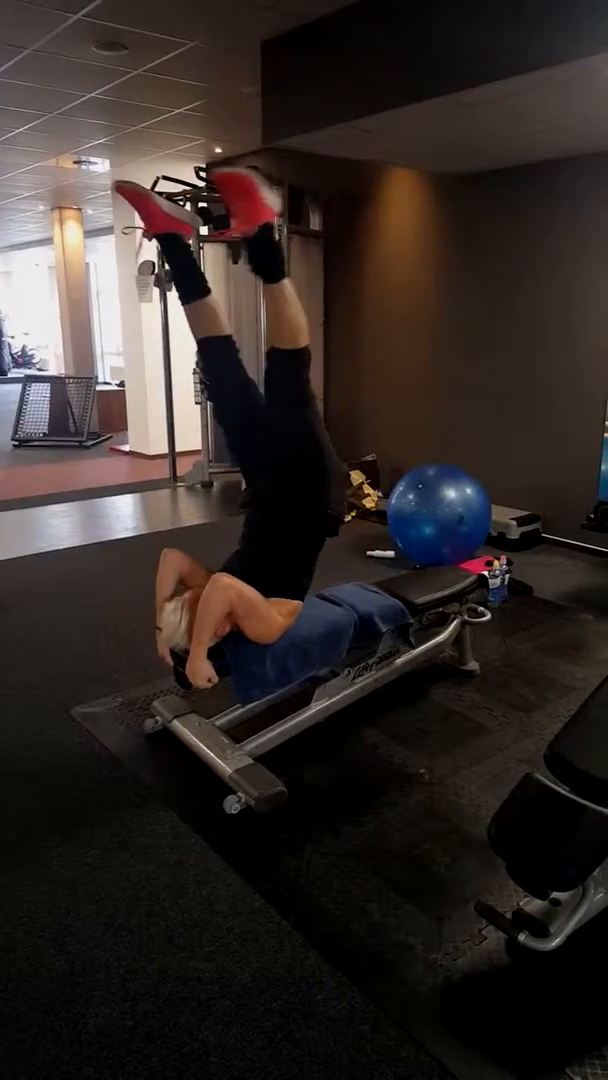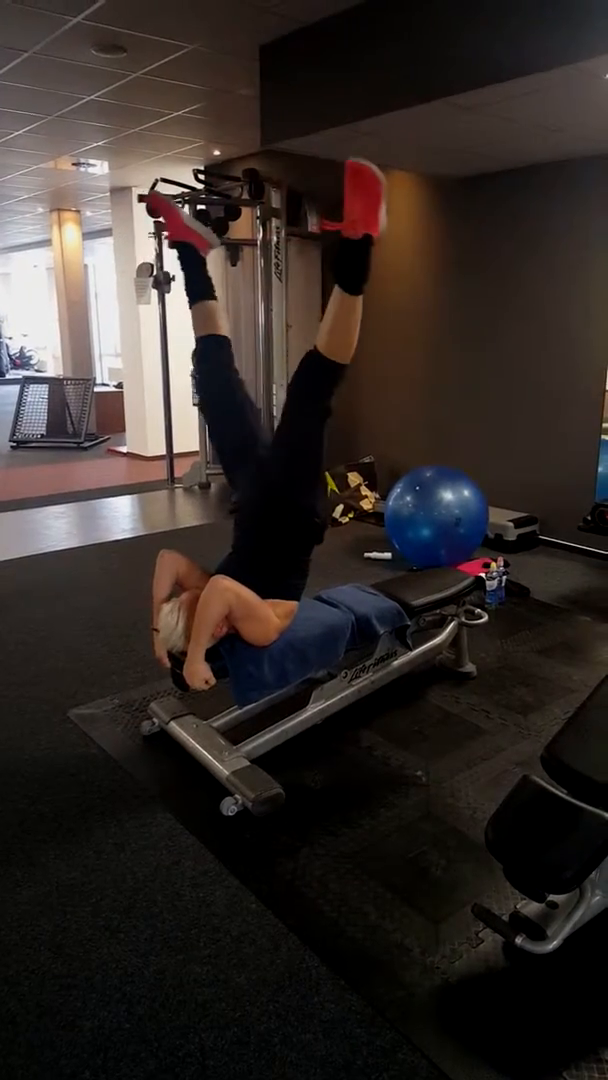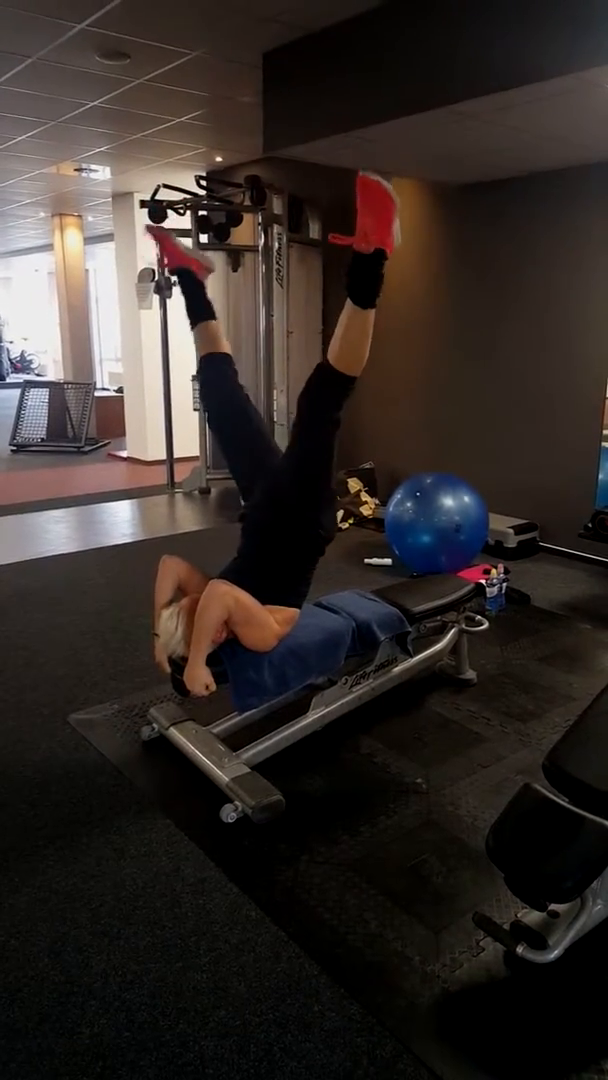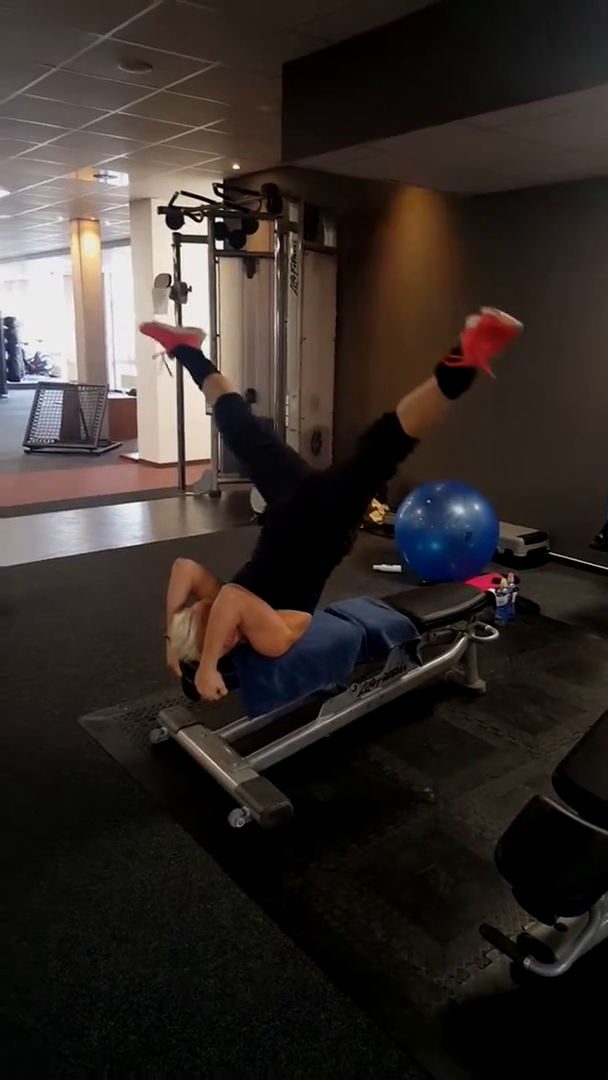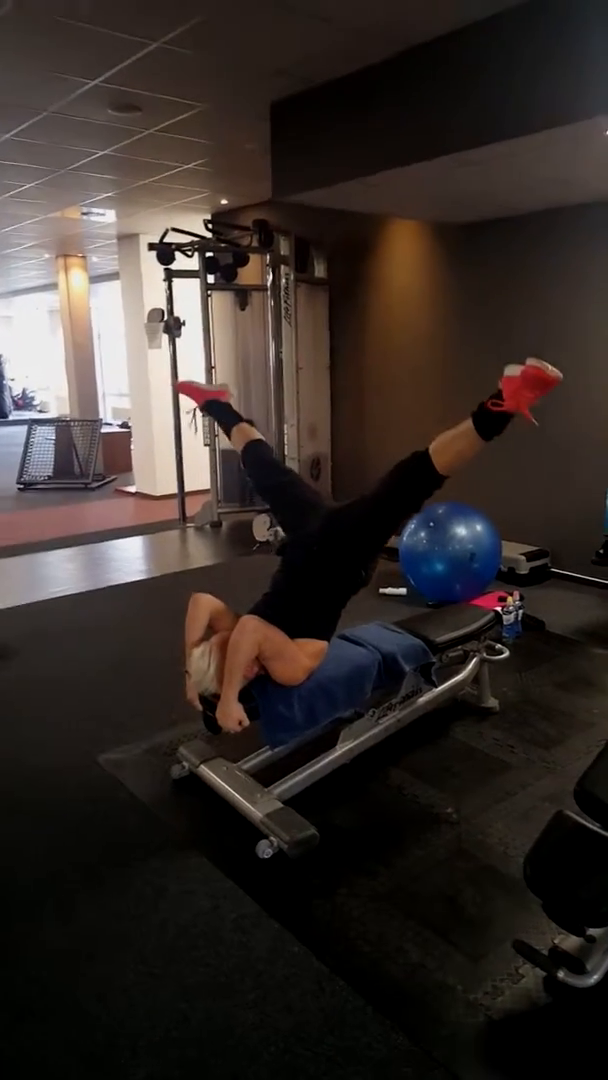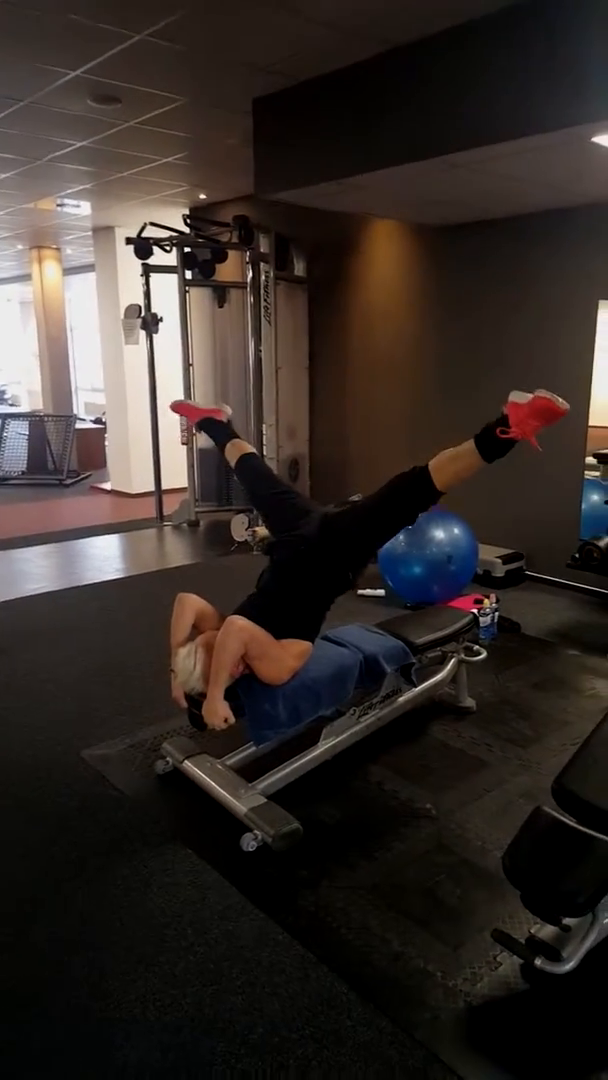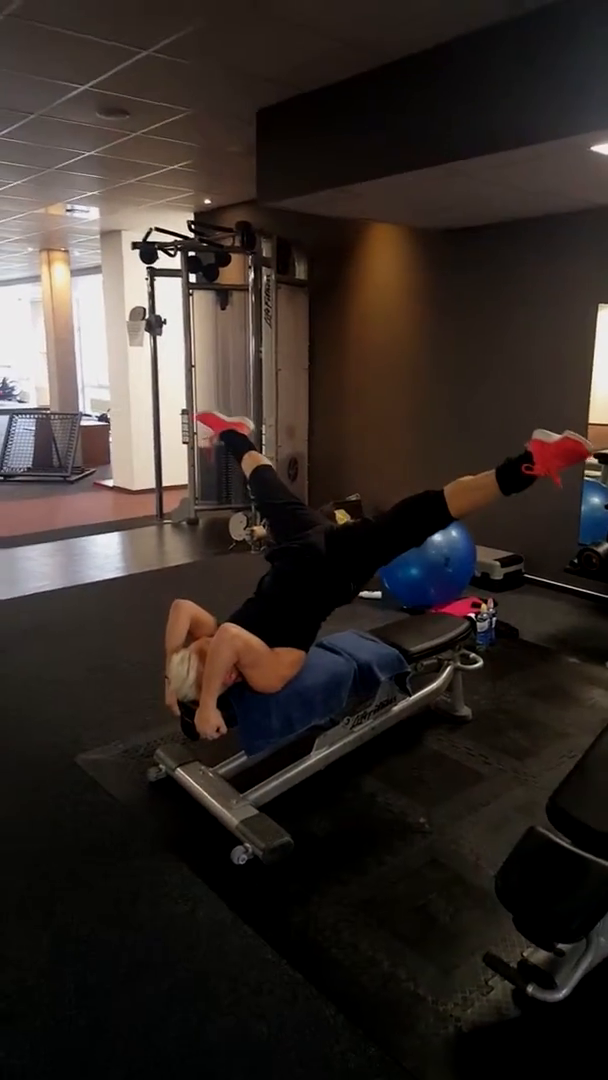
dt=0.5s
person 1, frame 1
left shoulder: (265, 626)
right elbow: (171, 557)
right wrist: (163, 626)
left hip: (305, 499)
right hip: (274, 492)
right knee: (225, 380)
person 1, frame 2
left shoulder: (260, 628)
right elbow: (169, 558)
right wrist: (160, 632)
left hip: (287, 511)
right hip: (259, 502)
right knee: (215, 384)
person 1, frame 3
left shoulder: (260, 634)
right elbow: (169, 563)
right wrist: (163, 632)
left hip: (295, 522)
right hip: (269, 511)
right knee: (221, 397)
person 1, frame 4
left shoulder: (272, 640)
right shoulder: (212, 618)
right elbow: (184, 568)
left hip: (316, 526)
right hip: (293, 512)
right knee: (239, 425)
left ankle: (466, 360)
person 1, frame 5
left shoulder: (289, 669)
right shoulder: (240, 647)
left wrist: (228, 701)
left hip: (338, 555)
right hip: (309, 540)
left knee: (410, 485)
right knee: (265, 471)
left ankle: (504, 403)
right ankle: (215, 404)
person 1, frame 6
left shoulder: (275, 668)
right shoulder: (226, 646)
left wrist: (214, 699)
left hip: (327, 555)
right hip: (298, 543)
left knee: (408, 497)
right knee: (258, 480)
left ankle: (510, 428)
right ankle: (210, 422)
person 1, frame 7
left shoulder: (266, 675)
right shoulder: (219, 653)
left wrist: (206, 707)
right wrist: (172, 678)
left hip: (330, 567)
right hip: (299, 552)
left knee: (420, 518)
right knee: (268, 491)
left ankle: (532, 464)
right ankle: (233, 434)
